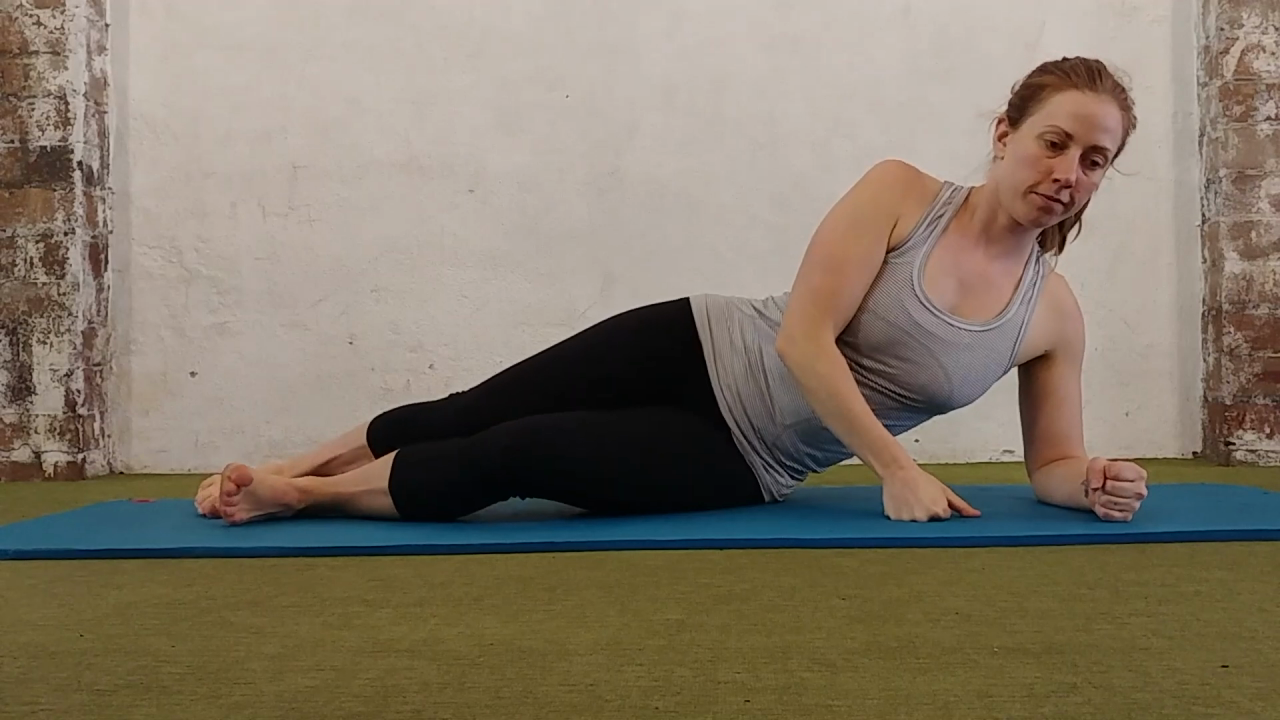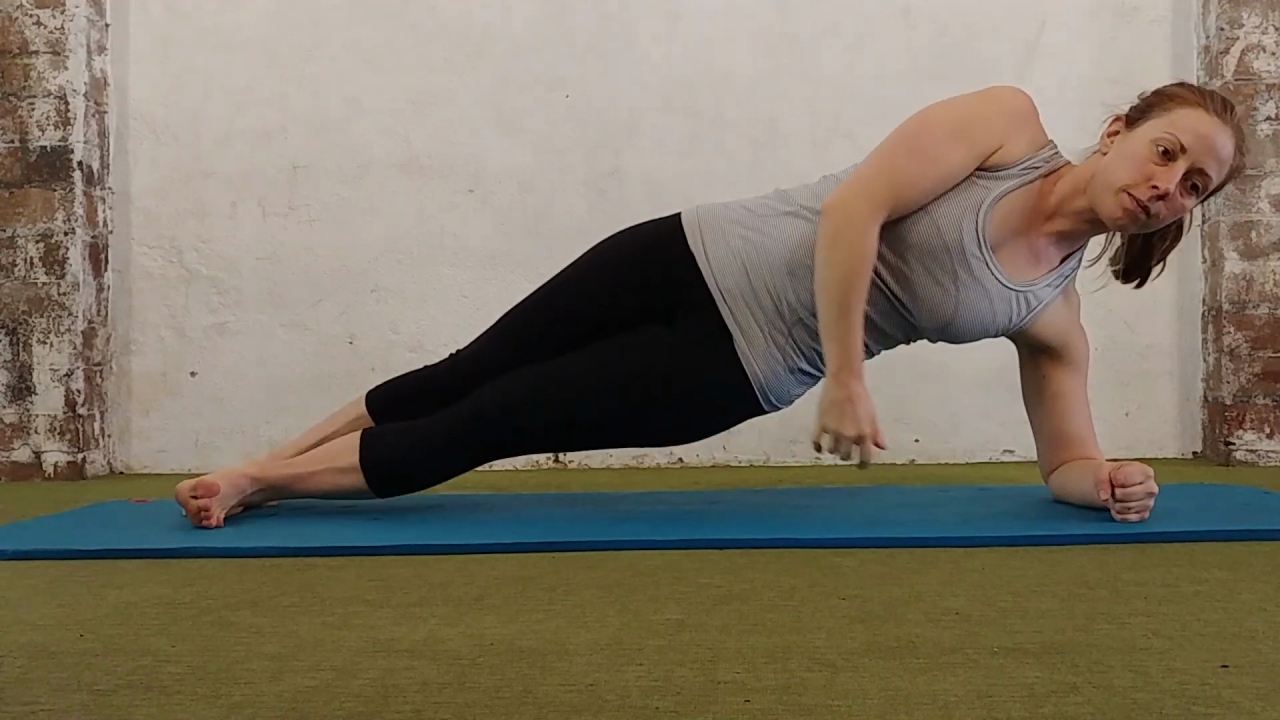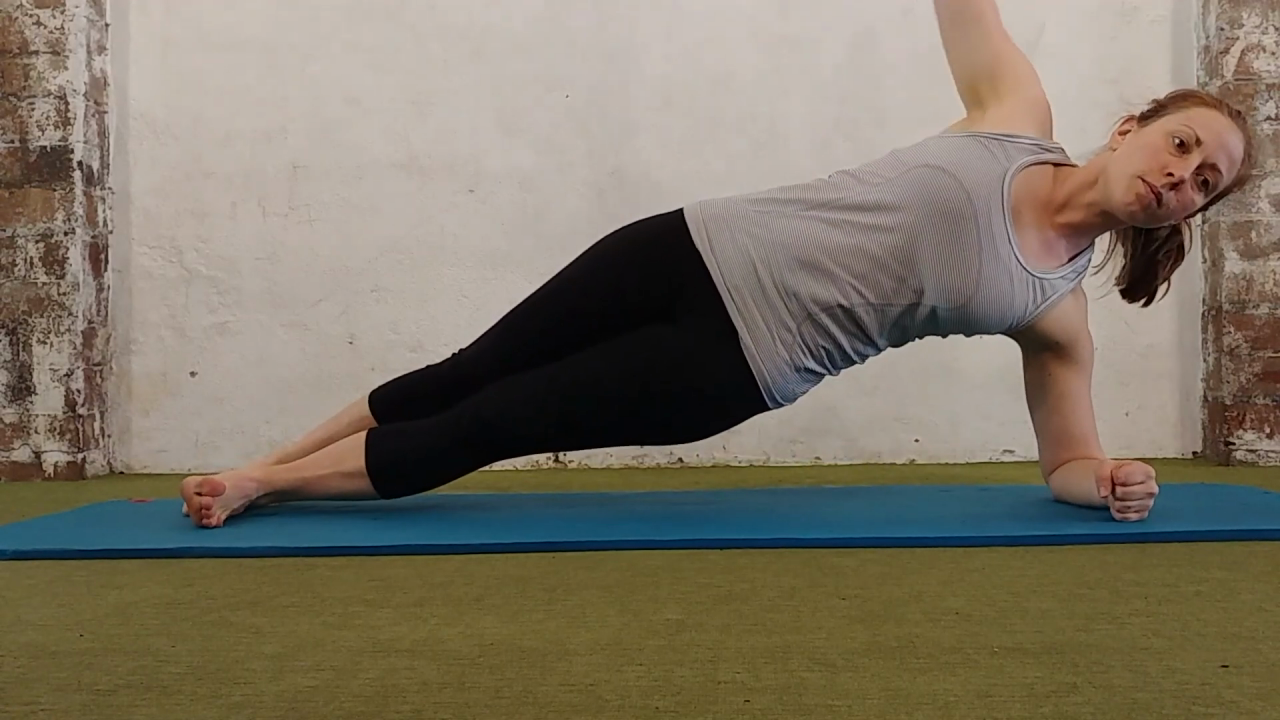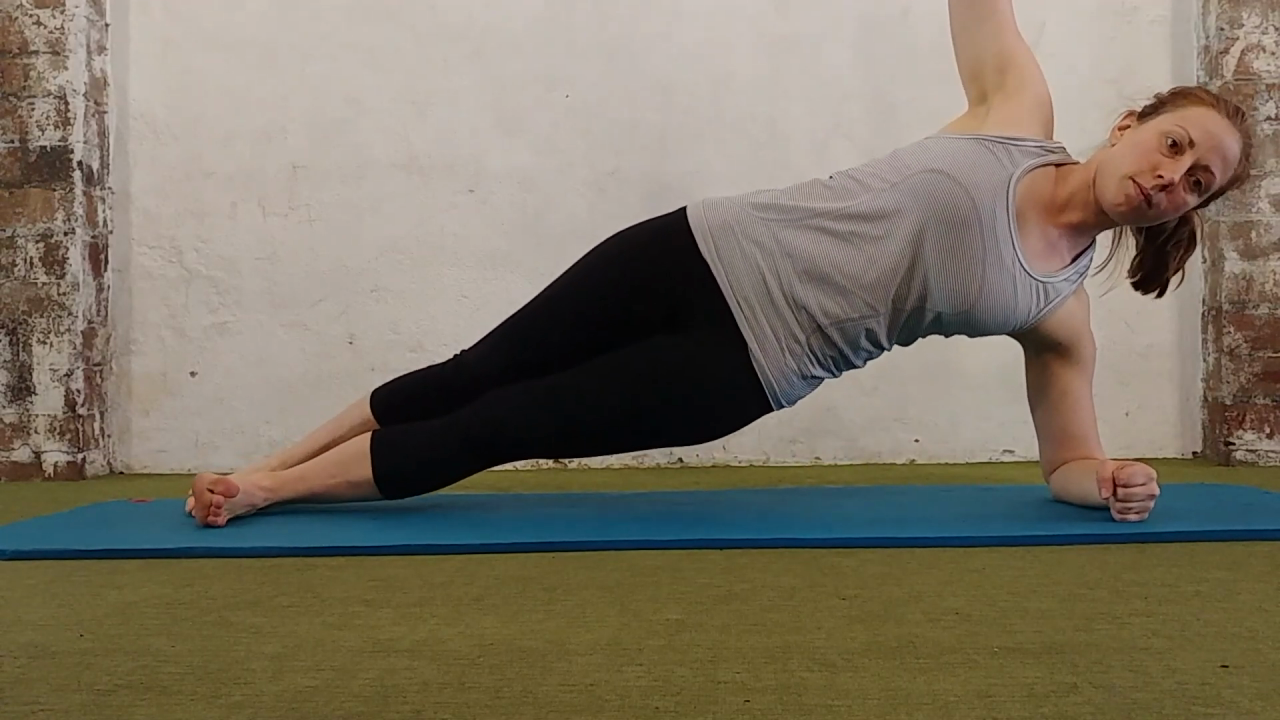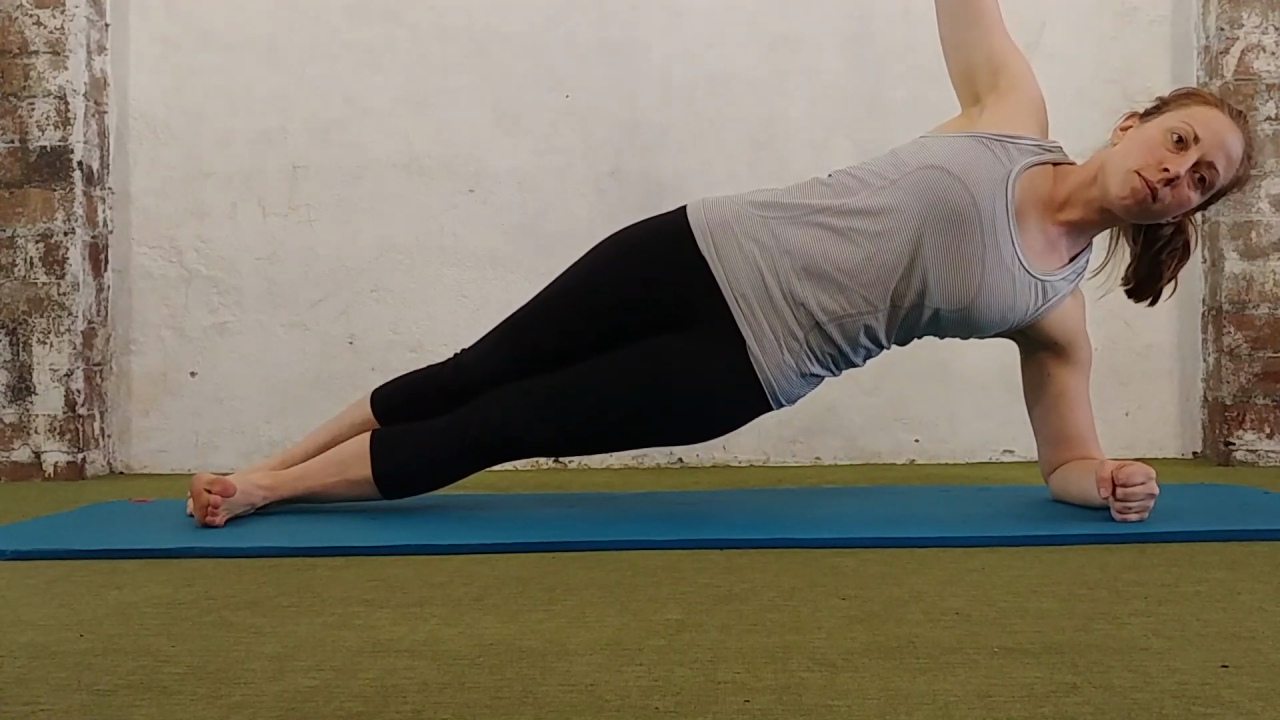
dt=1s
person 1, frame 1
left shoulder: (1054, 318)
right shoulder: (899, 192)
left elbow: (1050, 463)
right elbow: (802, 341)
left wrist: (1095, 479)
right wrist: (898, 471)
left hip: (740, 467)
right hip: (697, 350)
left knee: (514, 457)
right knee: (457, 417)
left ankle: (295, 494)
right ankle: (278, 477)
person 1, frame 2
left shoulder: (1055, 318)
right shoulder: (1009, 121)
left elbow: (1066, 462)
right elbow: (850, 207)
left wrist: (1111, 481)
right wrist: (843, 375)
left hip: (731, 369)
right hip: (693, 258)
left knee: (480, 428)
right knee: (458, 378)
left ankle: (261, 483)
right ankle: (253, 471)
person 1, frame 3
left shoulder: (1058, 312)
right shoulder: (1018, 114)
left elbow: (1067, 460)
left wrist: (1111, 481)
left hip: (732, 368)
right hip: (695, 253)
left knee: (485, 430)
right knee: (463, 377)
left ankle: (260, 487)
right ankle: (254, 472)
person 1, frame 4
left shoulder: (1060, 312)
right shoulder: (1020, 111)
left elbow: (1068, 459)
left wrist: (1113, 482)
left hip: (740, 369)
right hip: (702, 252)
left knee: (489, 433)
right knee: (471, 376)
left ankle: (261, 493)
right ankle: (260, 472)
person 1, frame 5
left shoulder: (1057, 313)
right shoulder: (1015, 114)
left elbow: (1067, 460)
left wrist: (1114, 483)
left hip: (737, 368)
right hip: (698, 252)
left knee: (487, 432)
right knee: (469, 375)
left ankle: (258, 494)
right ankle: (258, 470)
